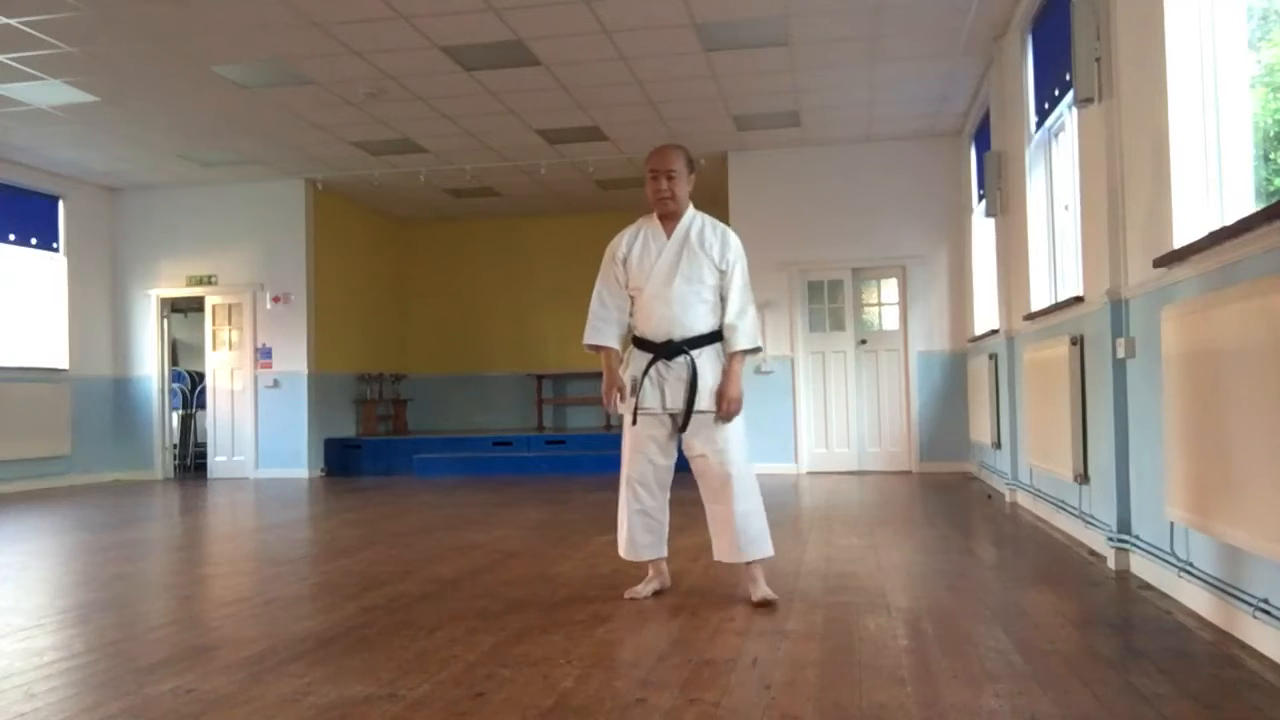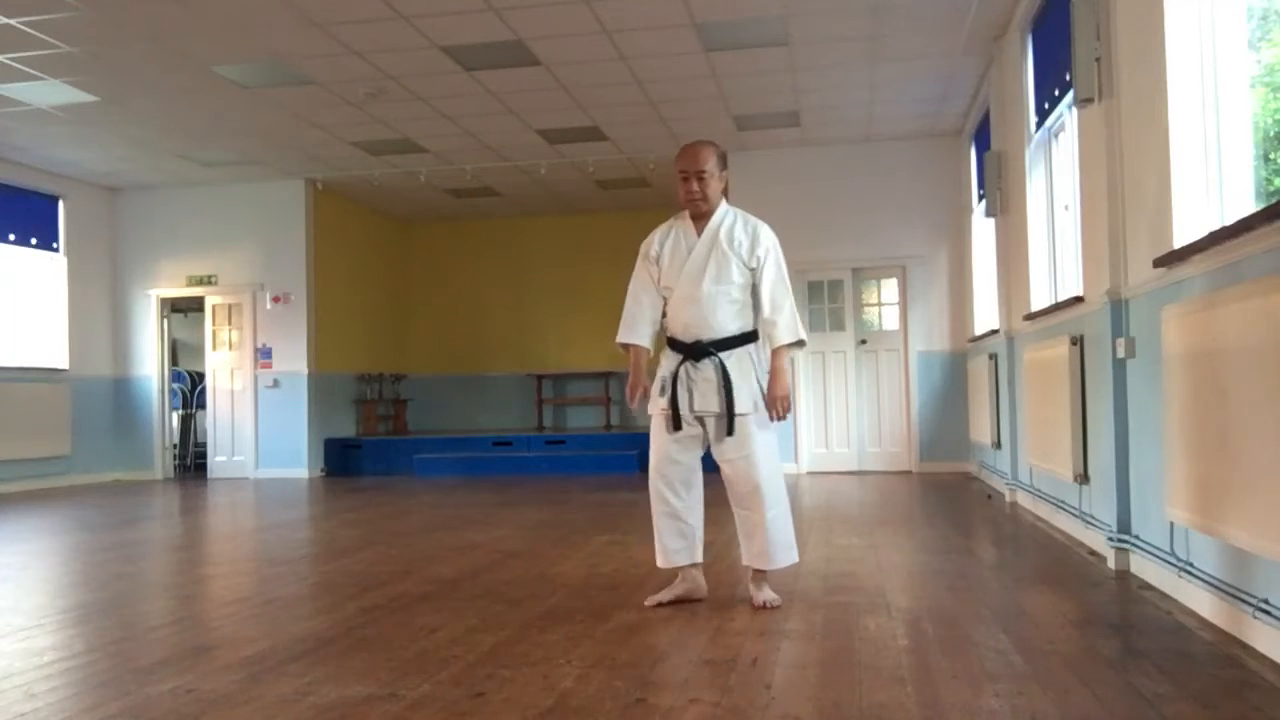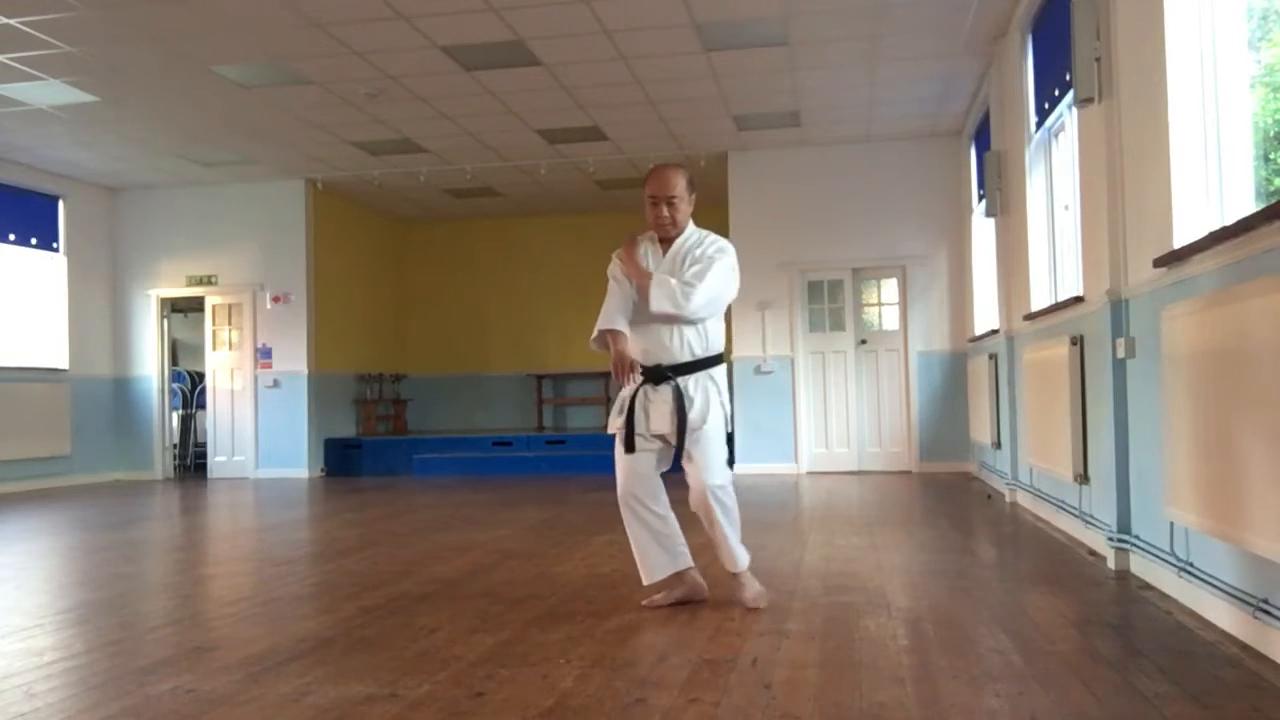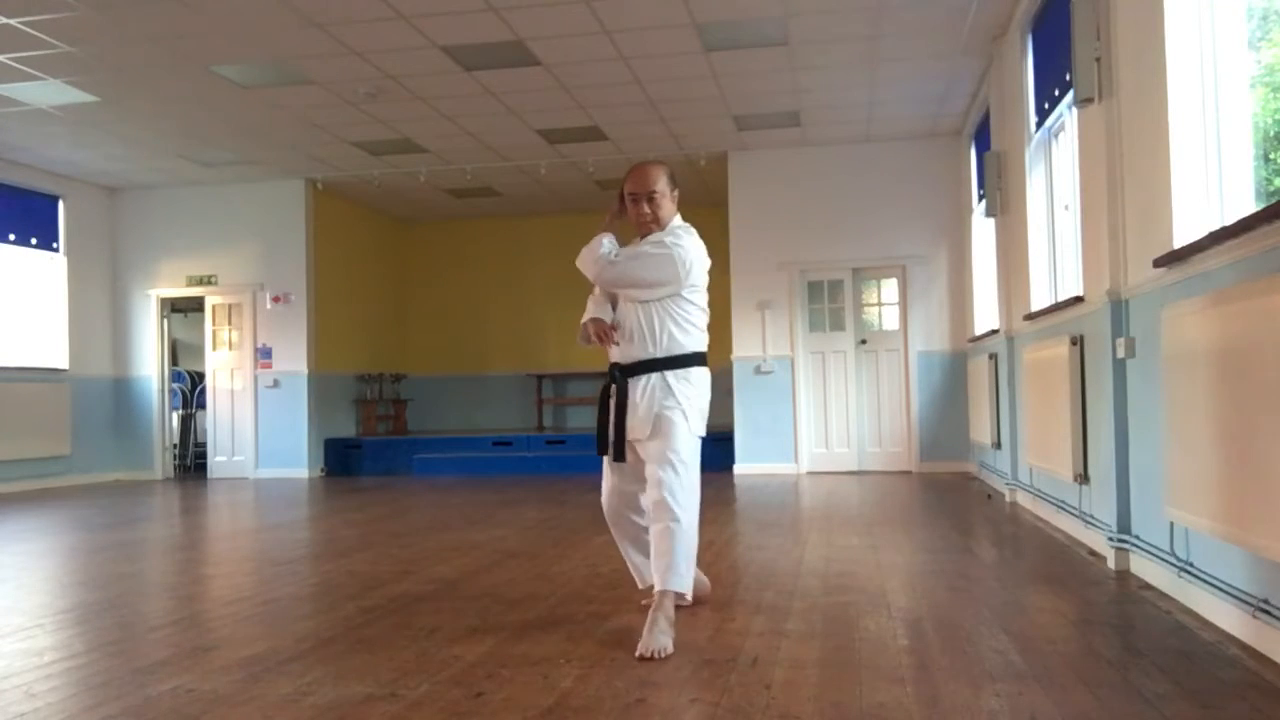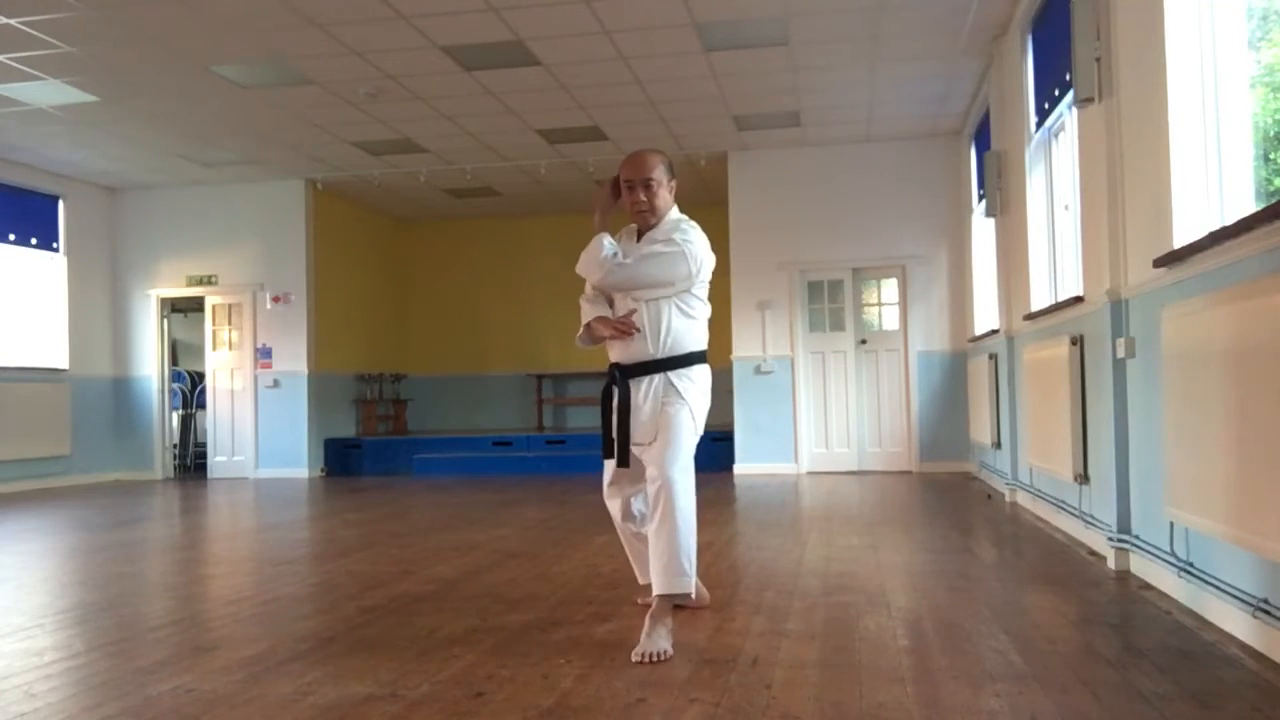
dt=0.7s
person 1, frame 1
left shoulder: (719, 238)
right shoulder: (626, 243)
left elbow: (738, 311)
right elbow: (609, 309)
left wrist: (734, 376)
right wrist: (611, 369)
left hip: (705, 368)
right hip: (646, 370)
left knee: (728, 472)
right knee: (642, 474)
left ankle: (753, 573)
right ankle: (656, 569)
person 1, frame 2
left shoulder: (753, 233)
right shoulder: (660, 241)
left elbow: (776, 305)
right elbow: (643, 307)
left wrist: (779, 371)
right wrist: (637, 367)
left hip: (736, 367)
right hip: (678, 369)
left knee: (753, 475)
right knee: (670, 475)
left ankle: (759, 577)
right ankle: (689, 575)
person 1, frame 3
left shoulder: (716, 251)
right shoulder: (629, 255)
left elbow: (688, 302)
right elbow: (615, 309)
left wrist: (636, 268)
right wrist: (617, 347)
left hip: (697, 387)
right hip: (642, 387)
left knee: (708, 482)
right knee: (635, 487)
left ankle: (739, 570)
right ankle: (684, 578)
person 1, frame 4
left shoulder: (680, 248)
right shoulder: (635, 250)
left elbow: (599, 269)
right elbow: (603, 296)
left wrist: (608, 226)
right wrist: (595, 323)
left hip: (673, 386)
right hip: (628, 388)
left knee: (669, 491)
right knee: (620, 499)
left ankle: (663, 608)
right ankle: (685, 578)
person 1, frame 5
left shoulder: (686, 241)
right shoulder: (626, 242)
left elbow: (603, 273)
right elbow: (594, 296)
left wrist: (600, 219)
right wrist: (600, 324)
left hip: (674, 383)
right hip: (629, 386)
left knee: (668, 481)
right knee: (623, 492)
left ankle: (662, 612)
right ankle: (680, 584)
